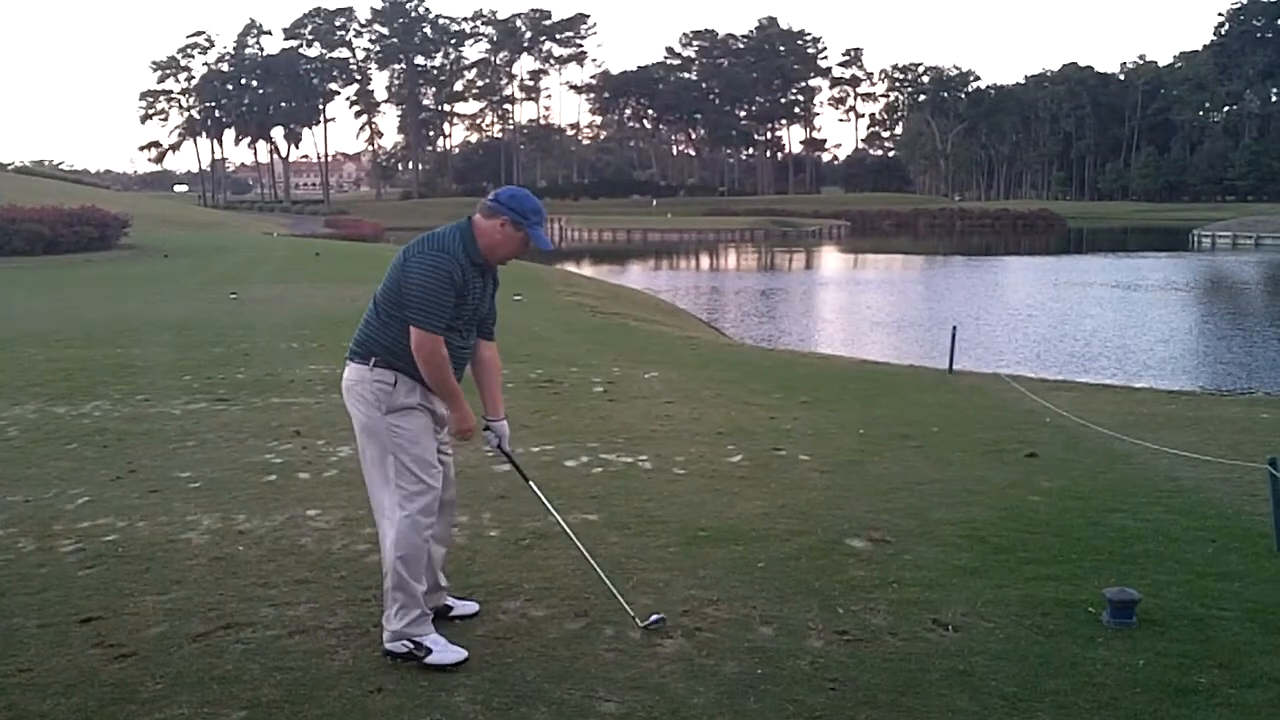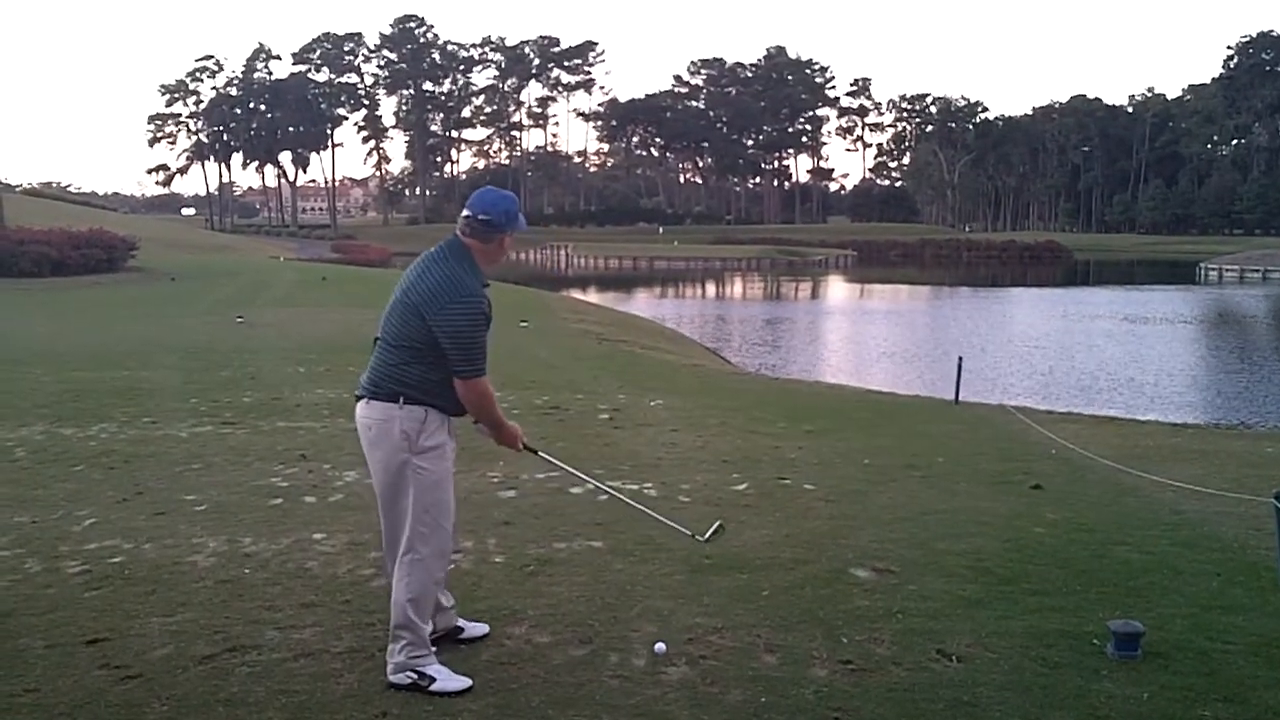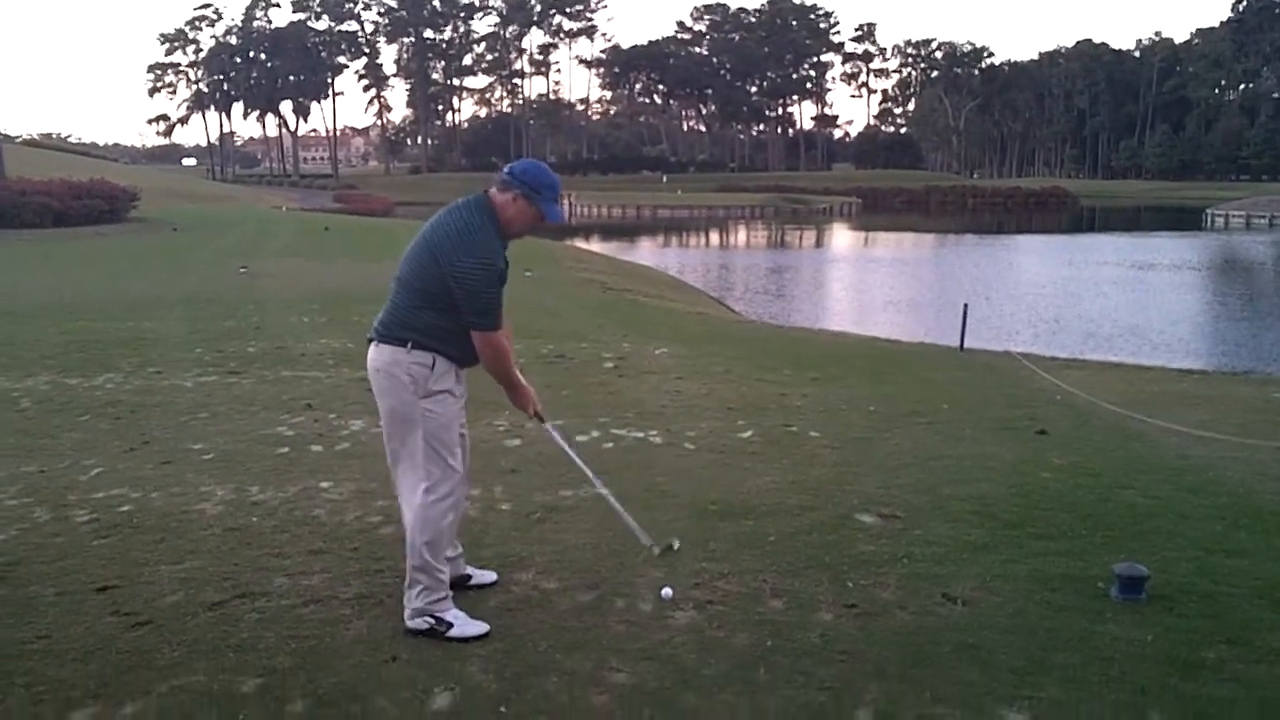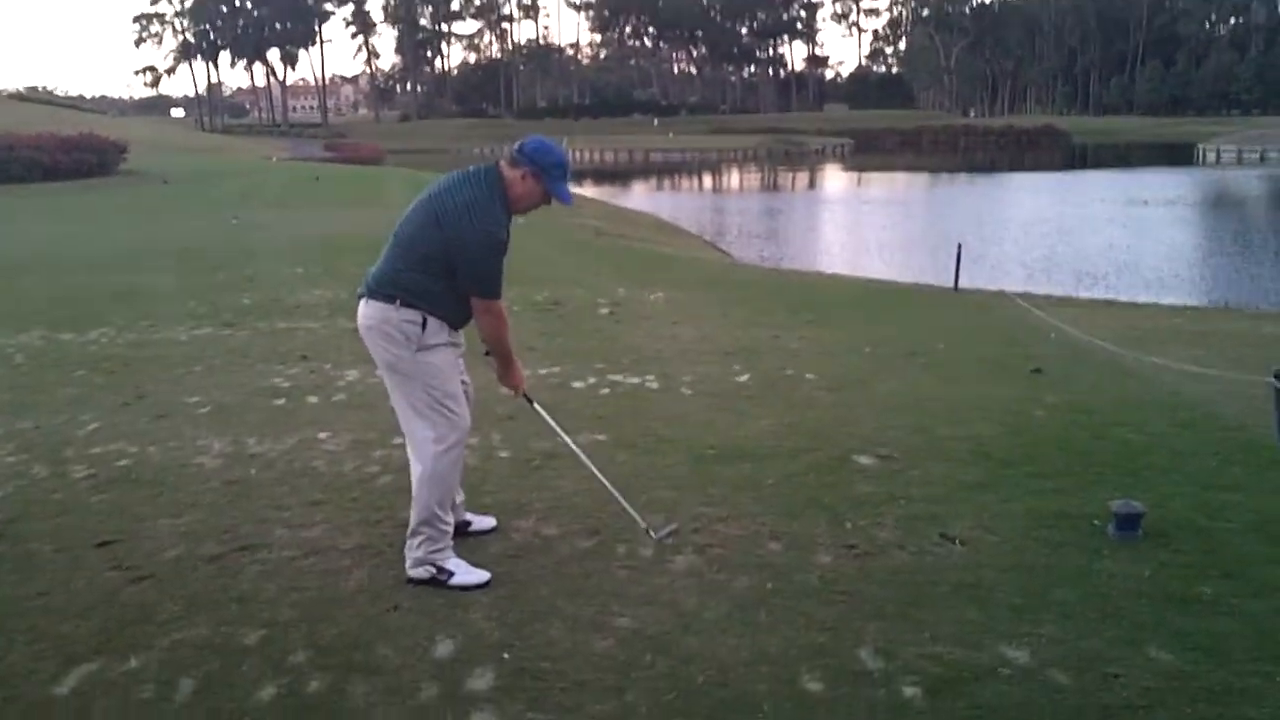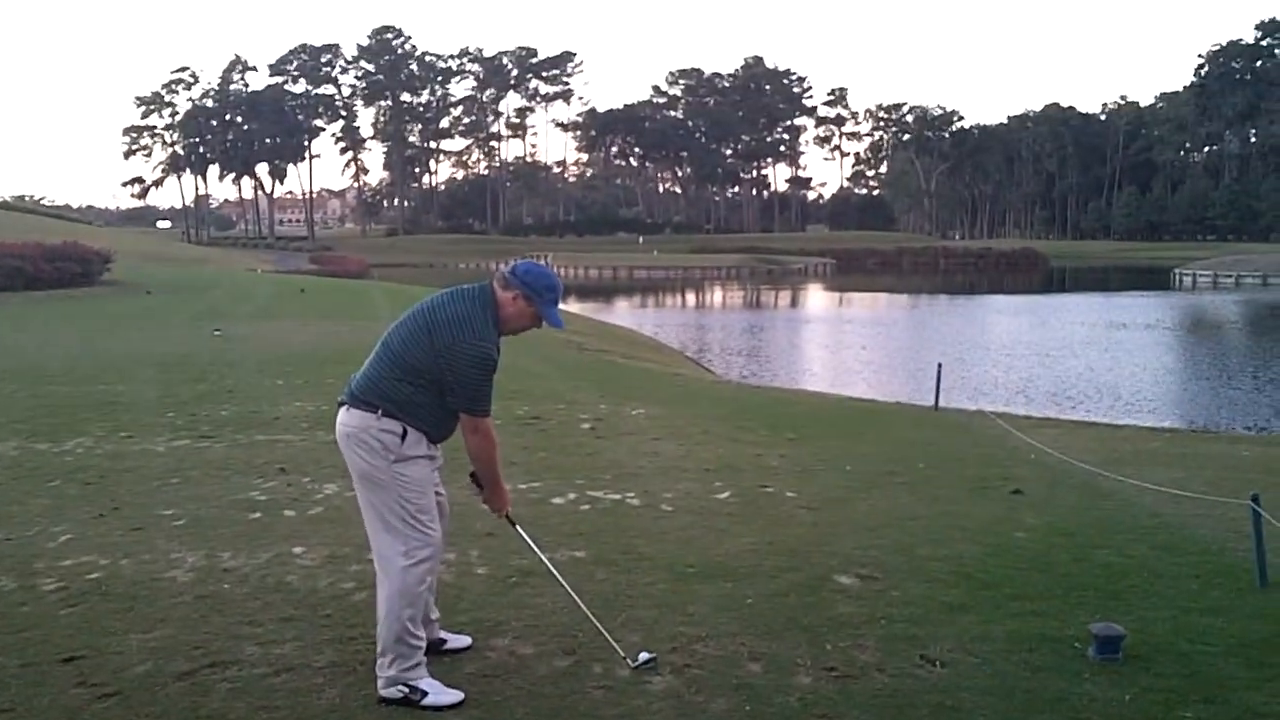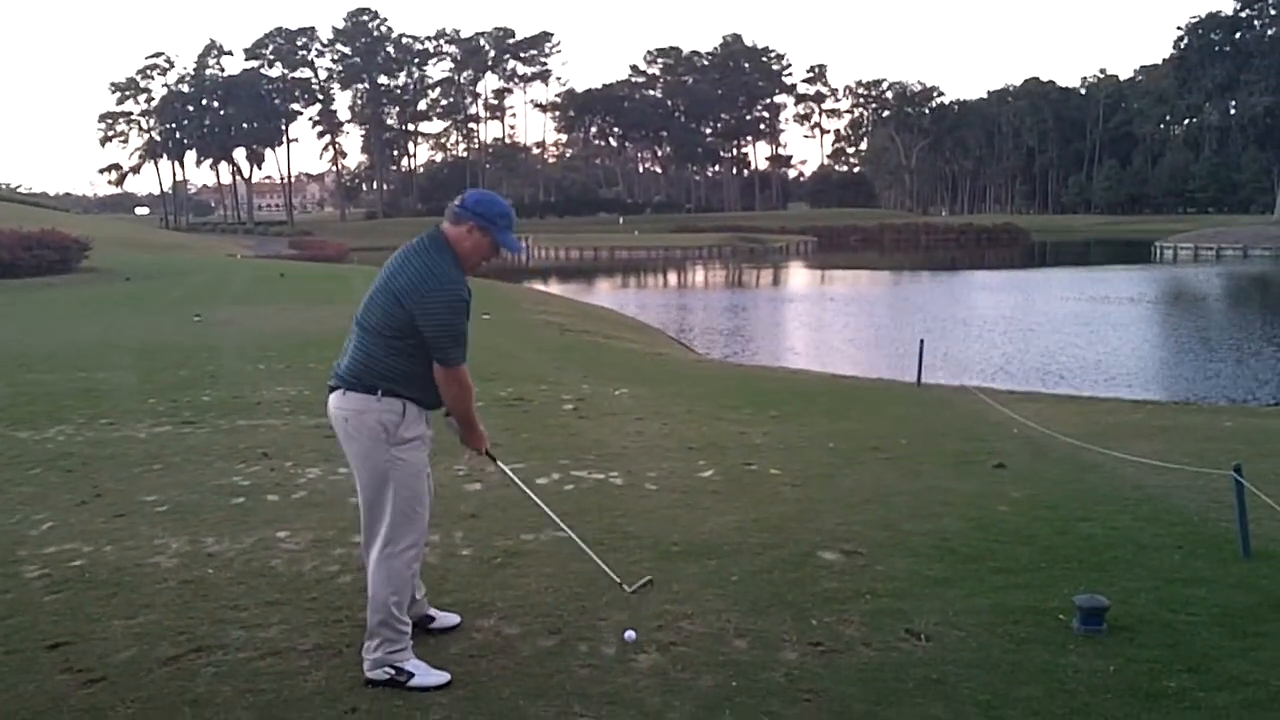
dt=0.7s
person 1, frame 1
left shoulder: (484, 268)
right shoulder: (437, 257)
left elbow: (483, 343)
right elbow: (426, 343)
left wrist: (496, 416)
right wrist: (457, 408)
left hip: (419, 386)
right hip: (385, 383)
left knee: (438, 497)
right knee: (412, 502)
left ankle: (430, 595)
right ankle: (406, 631)
person 1, frame 2
left shoulder: (441, 262)
right shoulder: (462, 294)
right elbow: (471, 386)
left wrist: (490, 420)
right wrist: (502, 429)
left hip: (405, 411)
right hip: (406, 420)
left knee: (433, 527)
right knee: (421, 539)
left ankle: (437, 619)
right ankle: (409, 662)
person 1, frame 3
left shoulder: (469, 216)
right shoulder: (477, 248)
left elbow: (491, 319)
right elbow: (488, 340)
left wrist: (513, 370)
right wrist: (517, 389)
left hip: (418, 356)
right hip: (414, 363)
left knee: (450, 467)
right knee: (434, 480)
left ankle: (447, 566)
right ankle: (426, 607)
person 1, frame 4
left shoulder: (475, 184)
right shoulder: (482, 218)
right elbow: (488, 310)
right wrist: (508, 365)
left hip: (413, 313)
right hip: (404, 321)
left knee: (452, 409)
right knee: (444, 431)
left ankle: (448, 513)
right ankle: (428, 557)
person 1, frame 5
left shoulder: (468, 303)
right shoulder: (475, 337)
right elbow: (476, 428)
right wrist: (495, 488)
left hip: (390, 425)
right hip: (382, 432)
left knee: (430, 525)
right knee: (411, 548)
left ankle: (423, 631)
right ankle: (400, 676)
person 1, frame 6
left shoulder: (423, 254)
right shoulder: (443, 283)
right elbow: (450, 374)
left wrist: (461, 419)
right wrist: (471, 428)
left hip: (363, 399)
right hip: (382, 411)
left knee: (403, 520)
right knee: (398, 530)
left ankle: (410, 609)
right ankle: (386, 658)
